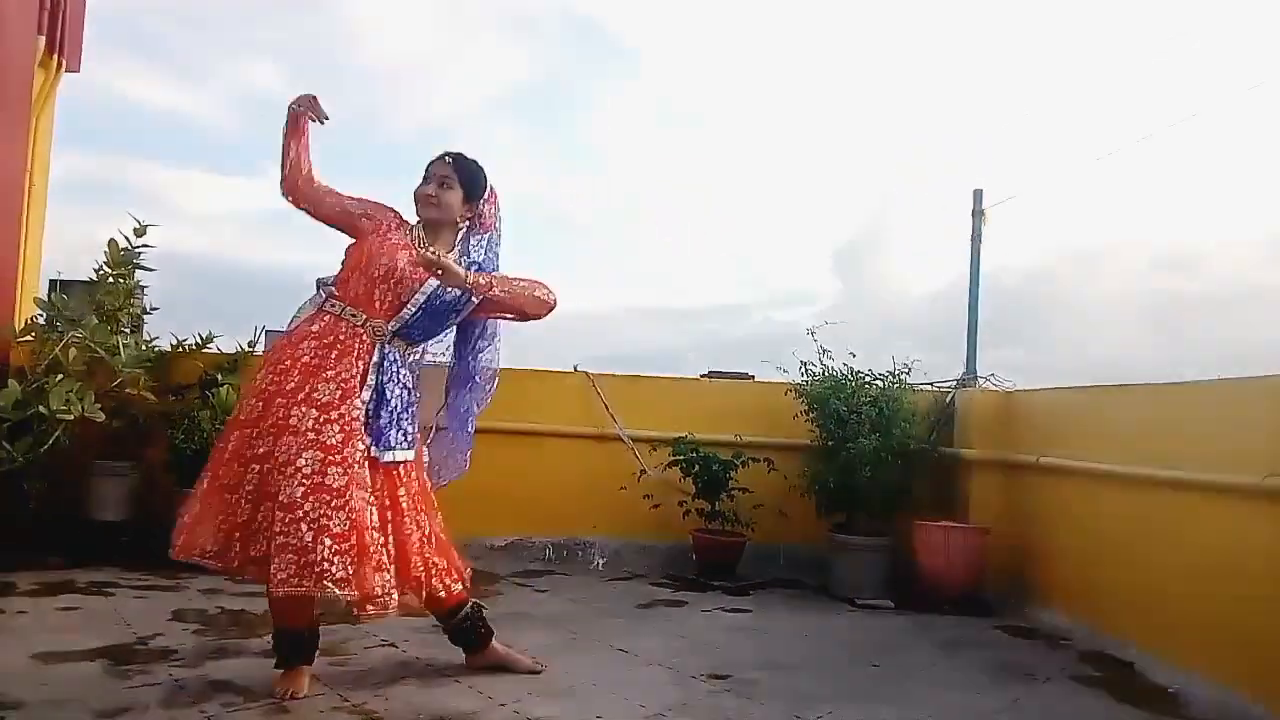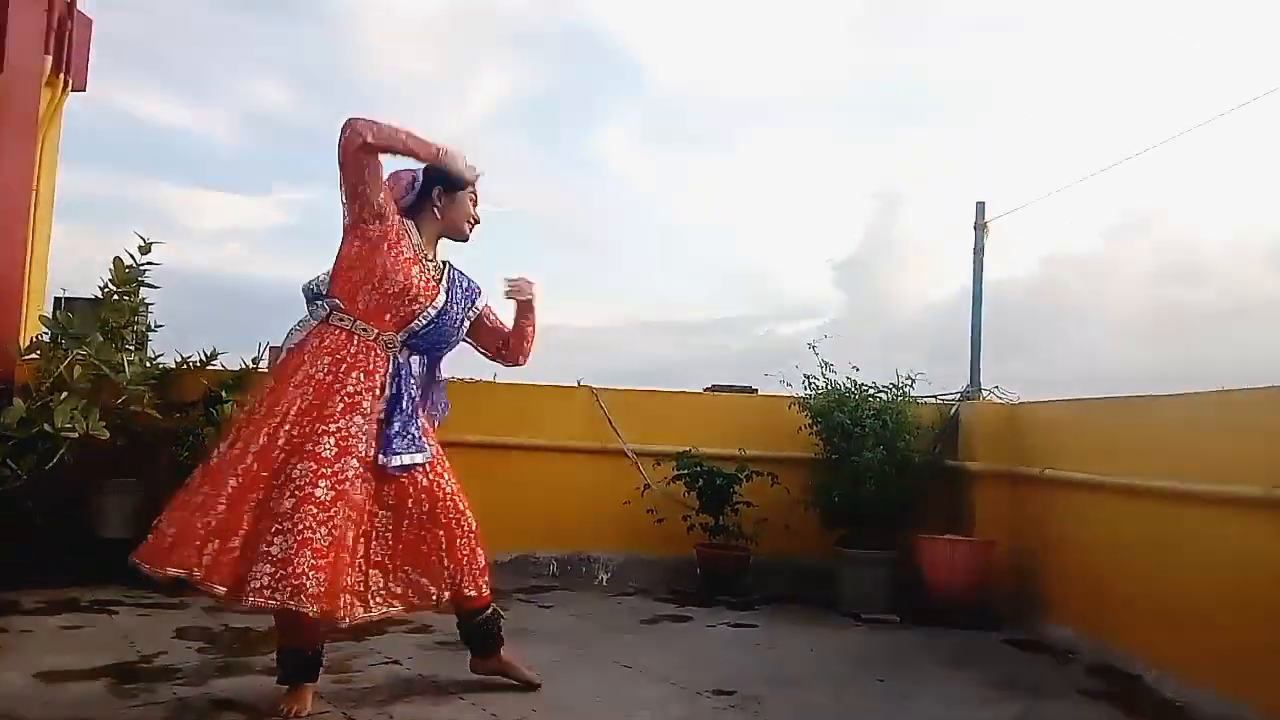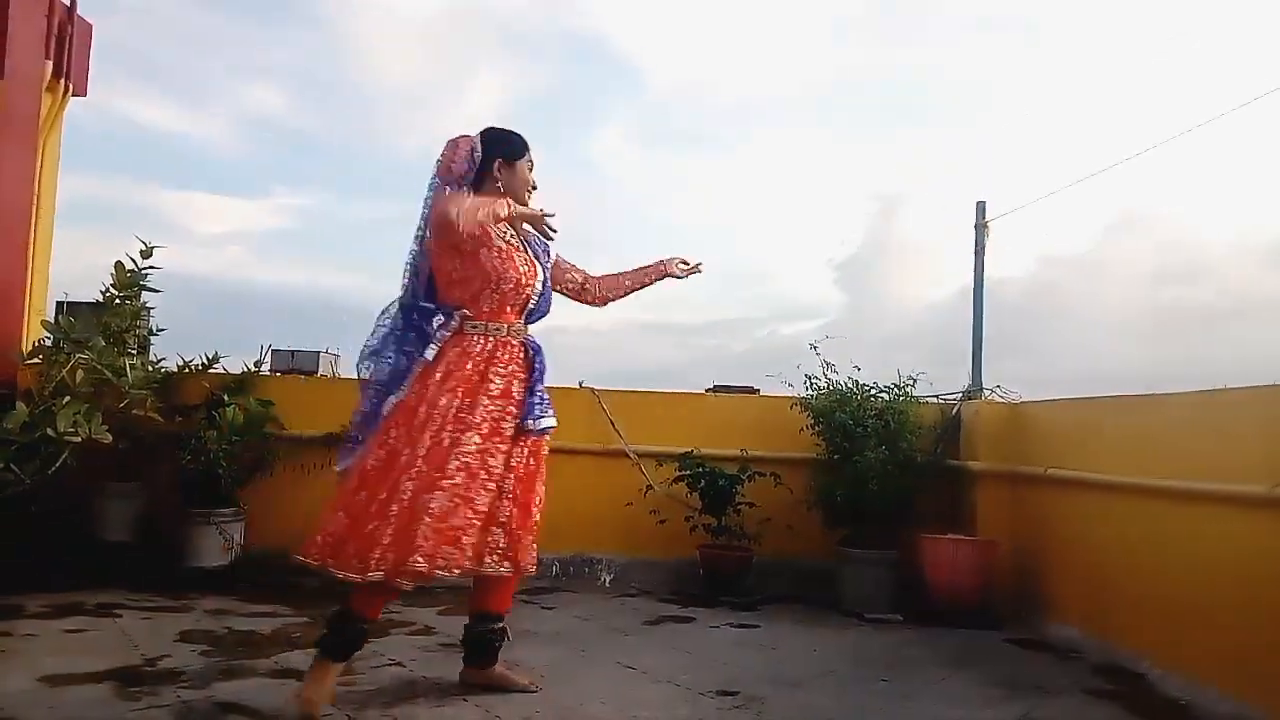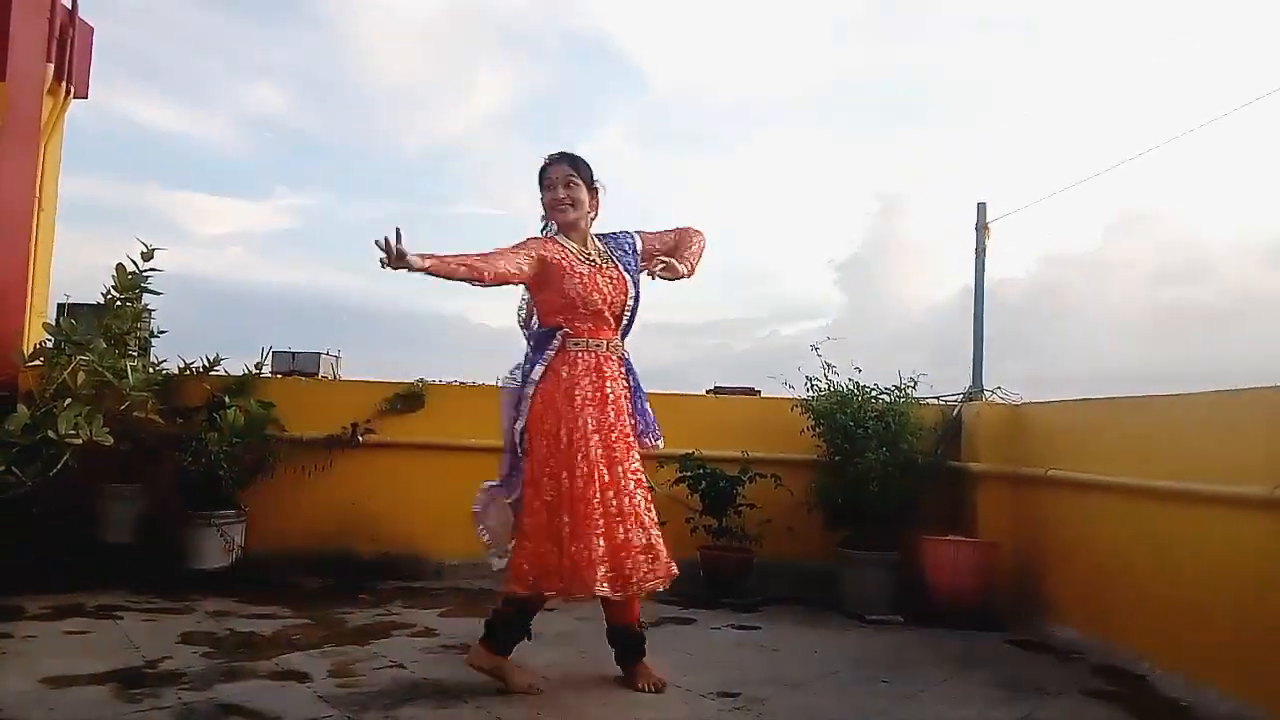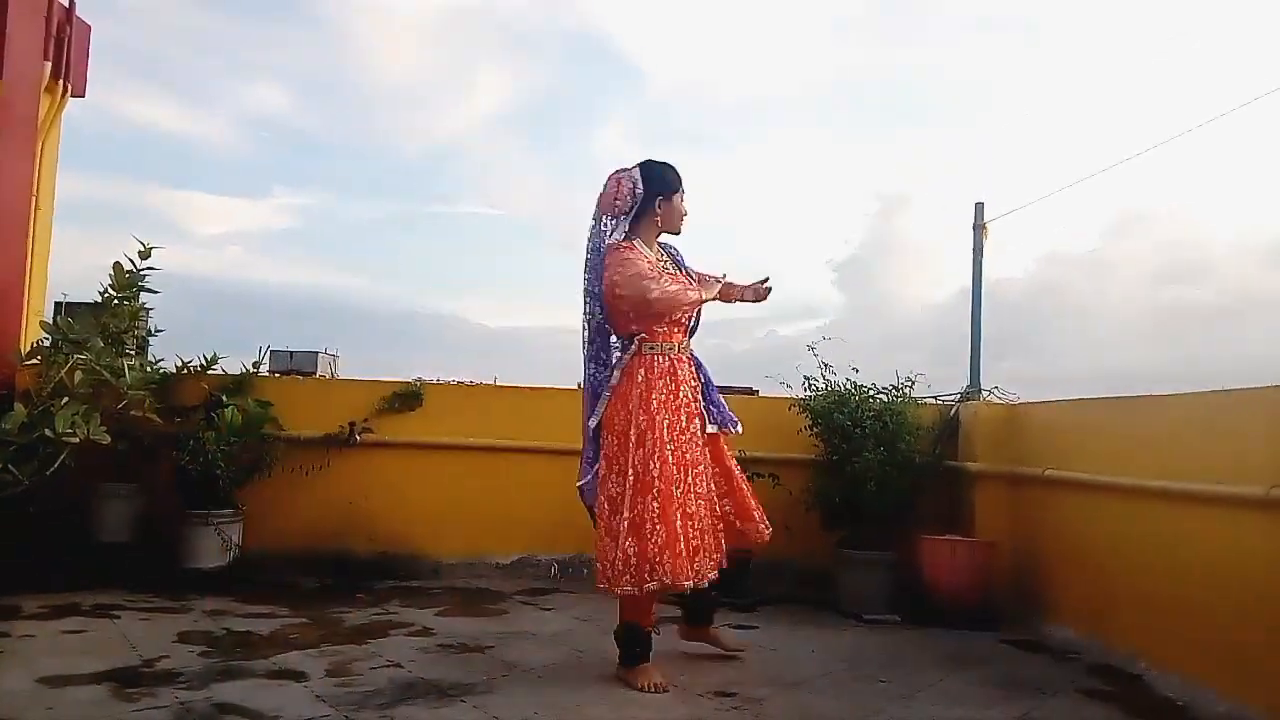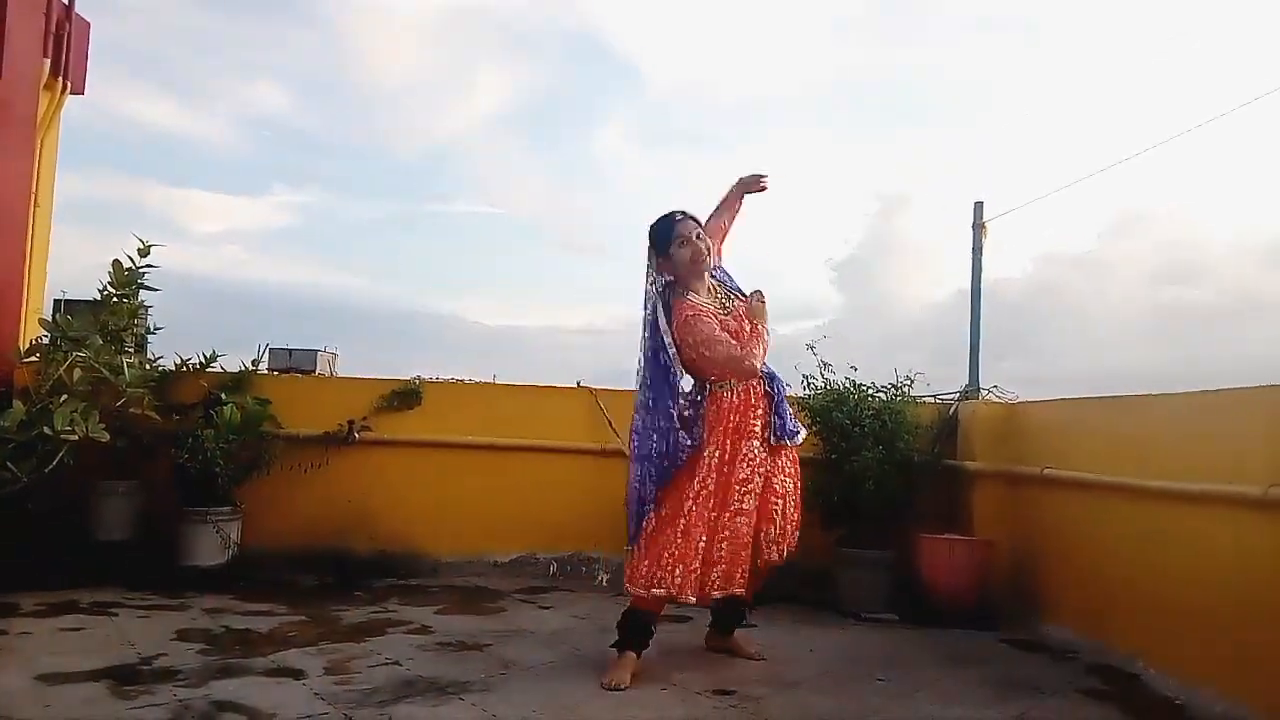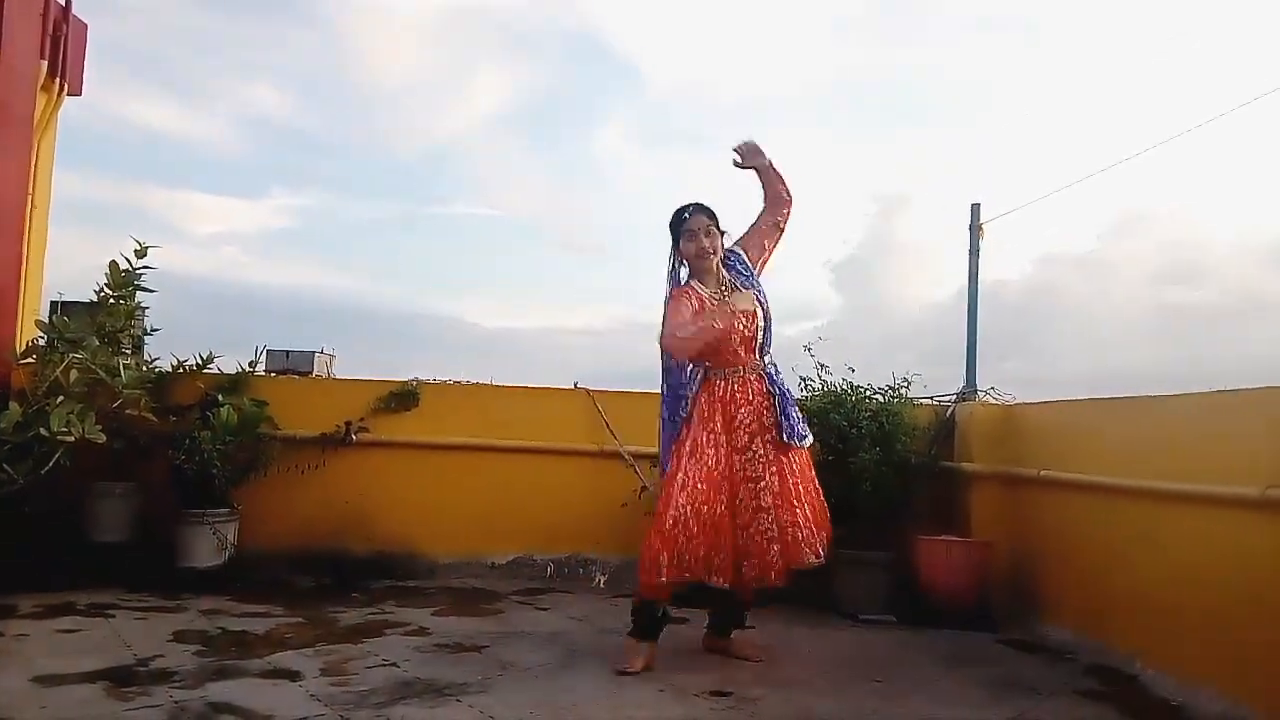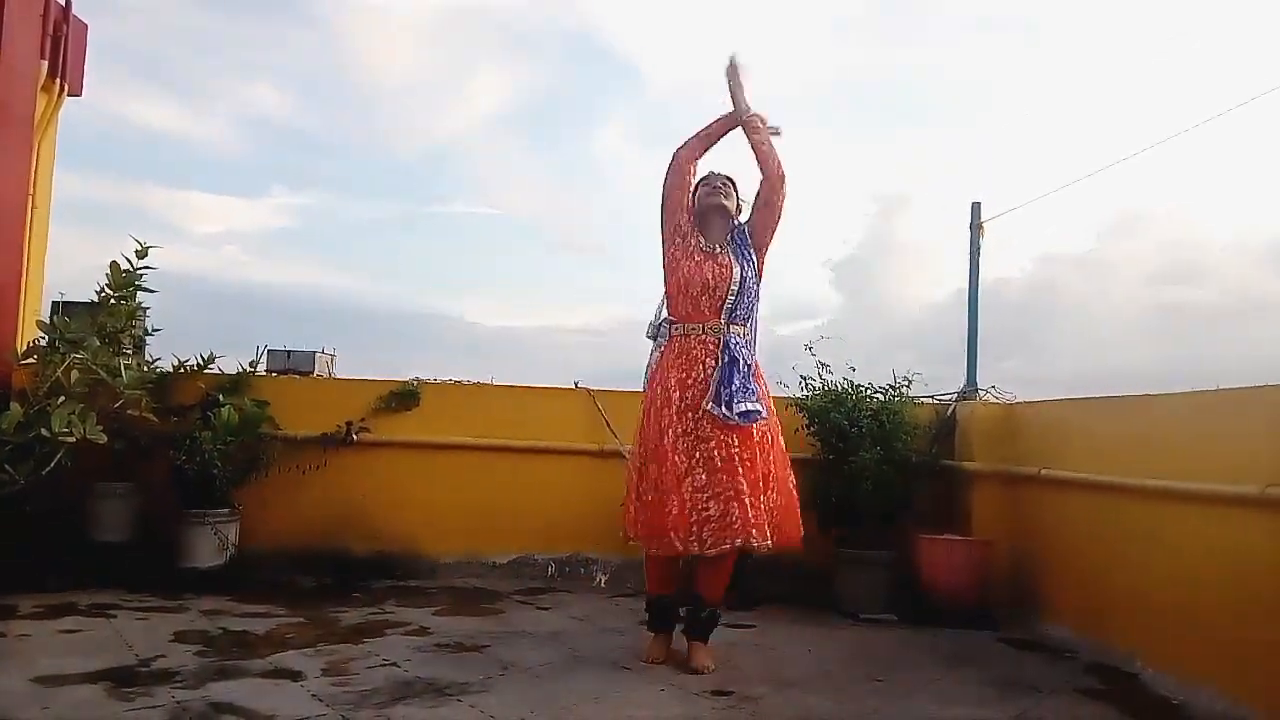
dt=0.4s
person 1, frame 1
left shoulder: (474, 283)
right shoulder: (381, 224)
left elbow: (543, 300)
right elbow: (300, 189)
left wrist: (466, 280)
right wrist: (294, 126)
left hip: (378, 392)
right hip: (310, 371)
left knee: (404, 519)
right knee: (295, 513)
left ankle: (478, 643)
right ankle: (296, 657)
person 1, frame 2
left shoulder: (459, 291)
right shoulder: (377, 219)
left elbow: (515, 349)
right elbow: (356, 135)
left wrist: (527, 305)
right wrist: (441, 154)
left hip: (385, 402)
right hip: (319, 384)
left knee: (440, 520)
right knee: (301, 526)
left ankle: (488, 648)
person 1, frame 3
left shoulder: (534, 247)
right shoulder: (461, 219)
left elbow: (593, 290)
right elbow: (451, 213)
left wrist: (661, 270)
right wrist: (513, 207)
left hip: (513, 383)
right hip: (460, 379)
left knee: (510, 525)
right knee: (416, 516)
left ankle: (481, 659)
right ankle: (332, 654)
person 1, frame 4
left shoulder: (624, 249)
right shoulder: (541, 252)
left elbow: (690, 236)
right elbow: (486, 269)
left wrist: (682, 262)
right wrist: (418, 262)
left hip: (612, 392)
right hip: (567, 393)
left knee: (611, 523)
right knee: (606, 523)
left ankle: (494, 646)
right ankle: (631, 656)
person 1, frame 5
left shoulder: (666, 255)
right shoulder: (623, 258)
right elbow: (651, 296)
left wrist: (737, 290)
right wrist: (704, 288)
left hip: (684, 391)
right hip: (644, 396)
left knee: (712, 510)
right knee: (650, 520)
left ankle: (698, 620)
right ankle: (634, 656)
person 1, frame 6
left shoulder: (709, 270)
right shoulder: (688, 315)
left elbow: (716, 224)
right elbow: (748, 362)
left wrist: (739, 190)
right wrist: (758, 317)
left hip: (759, 416)
right hip: (727, 420)
left knee: (755, 528)
right knee: (688, 530)
left ankle: (723, 630)
right ankle: (629, 647)
person 1, frame 7
left shoulder: (743, 262)
right shoulder: (683, 297)
left elbow: (780, 207)
right elbow: (676, 347)
left wrist: (761, 164)
right wrist: (728, 310)
left hip: (765, 407)
right hip: (718, 412)
left knee: (764, 524)
right knee: (684, 518)
left ankle: (723, 629)
right ankle: (644, 634)
person 1, frame 8
left shoulder: (750, 244)
right shoulder: (678, 239)
left elbow: (775, 179)
right elbow: (680, 164)
left wrist: (747, 117)
right wrist: (736, 119)
left hip: (733, 378)
right hip: (679, 375)
left knee: (730, 502)
right knee: (668, 502)
left ankle: (699, 633)
right ankle: (661, 625)
